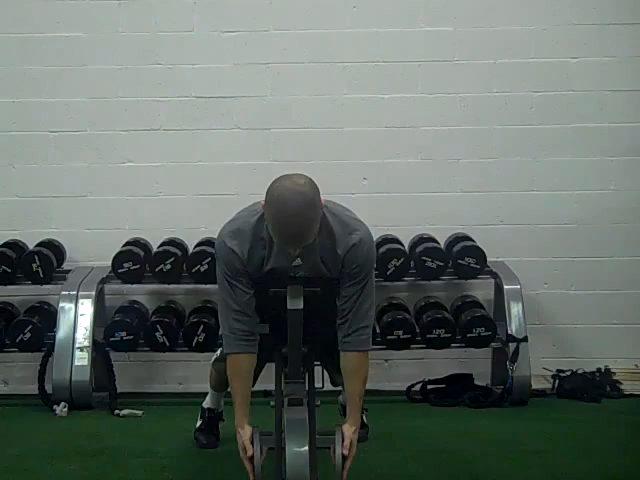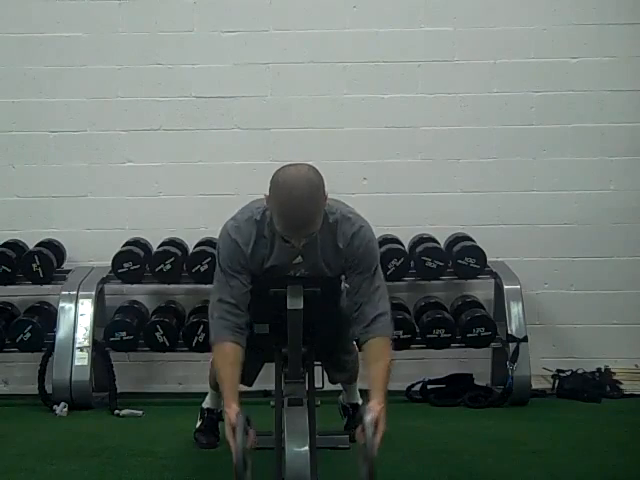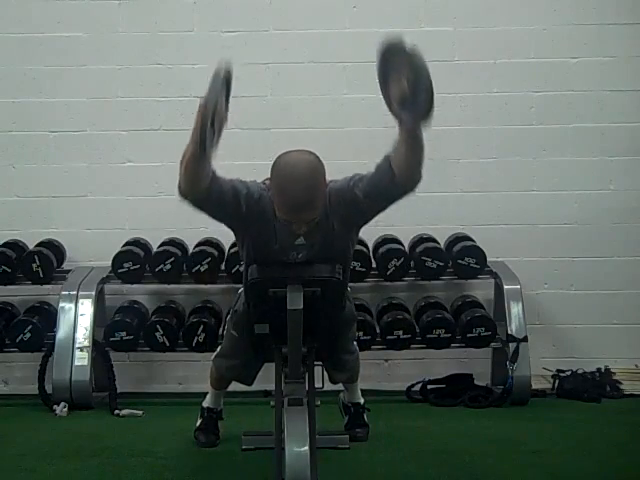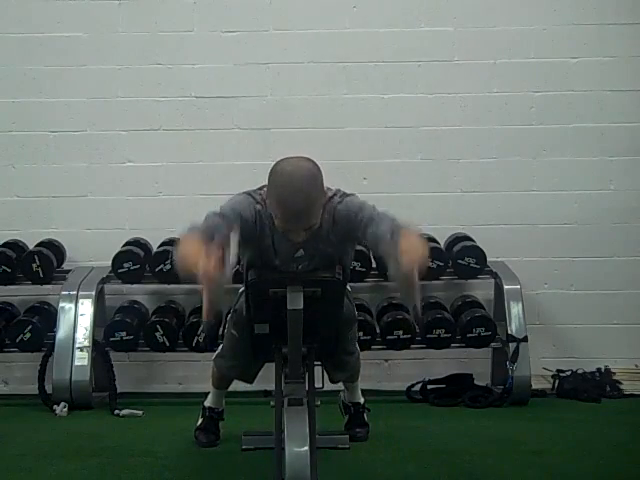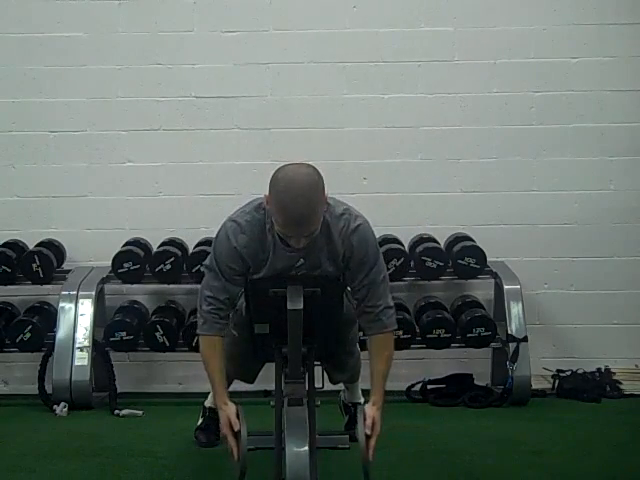
dt=0.5s
person 1, frame 1
left shoulder: (354, 239)
right shoulder: (234, 239)
left elbow: (355, 332)
right elbow: (239, 333)
left wrist: (352, 420)
right wrist: (242, 422)
right hip: (259, 307)
right knee: (228, 355)
left ankle: (350, 405)
right ankle: (211, 407)
person 1, frame 2
left shoulder: (354, 232)
right shoulder: (239, 233)
left elbow: (373, 315)
right elbow: (227, 319)
left wrist: (377, 398)
right wrist: (231, 403)
left knee: (346, 364)
right knee: (229, 357)
left ankle: (351, 401)
right ankle: (212, 406)
person 1, frame 3
left shoulder: (346, 202)
right shoulder: (249, 205)
left elbow: (404, 178)
right elbow: (193, 189)
left wrist: (408, 119)
right wrist: (203, 133)
left knee: (345, 365)
right knee: (228, 365)
left ankle: (353, 401)
right ankle: (211, 407)
person 1, frame 4
left shoulder: (345, 210)
right shoulder: (247, 209)
left elbow: (400, 237)
right elbow: (189, 246)
left wrist: (410, 259)
right wrist: (202, 264)
left knee: (346, 358)
right knee: (231, 357)
left ankle: (354, 401)
right ankle: (213, 405)
person 1, frame 5
left shoulder: (354, 230)
right shoulder: (236, 233)
left elbow: (377, 315)
right elbow: (214, 315)
left wrist: (377, 400)
right wrist: (223, 400)
left knee: (346, 359)
right knee: (233, 359)
left ankle: (352, 400)
right ankle: (212, 405)
